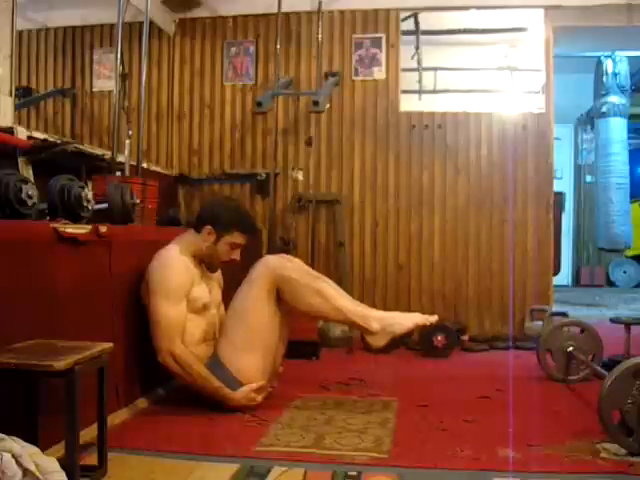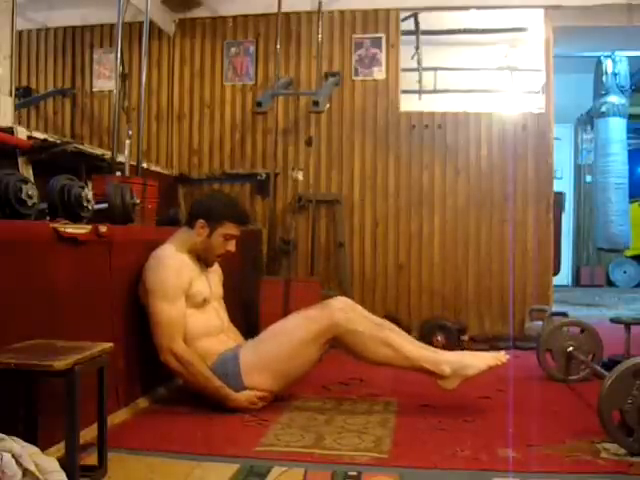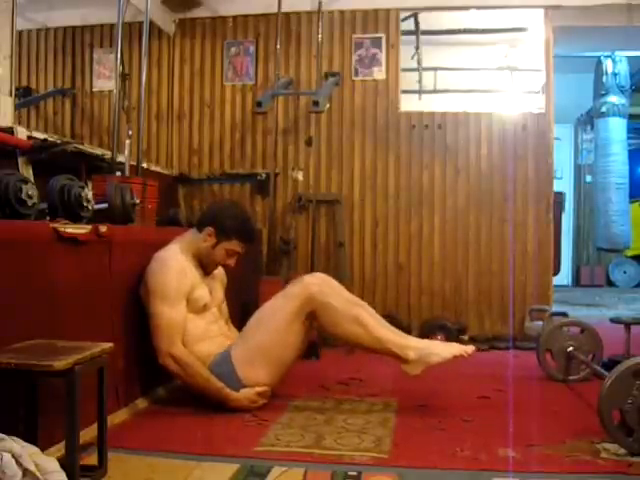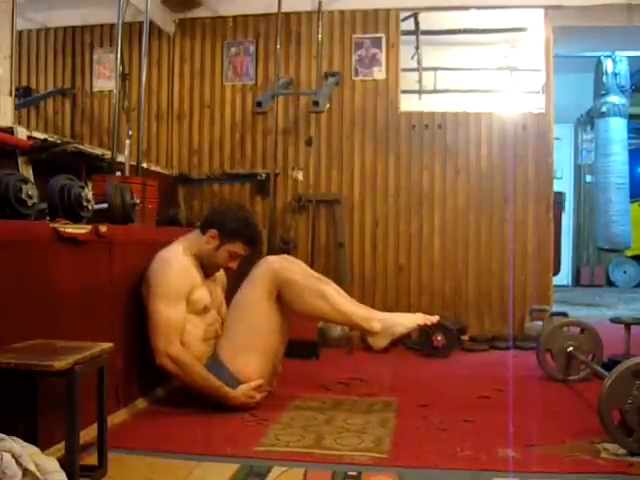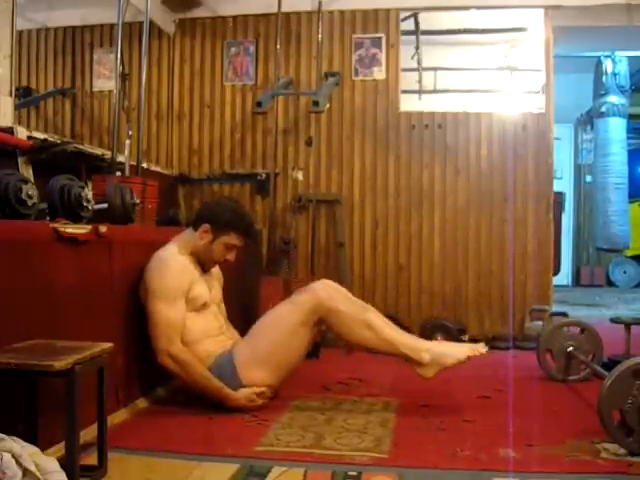
dt=1s
person 1, frame 1
left shoulder: (206, 265)
right shoulder: (171, 266)
right elbow: (168, 351)
left wrist: (267, 365)
right wrist: (227, 396)
left hip: (231, 369)
right hip: (224, 379)
left knee: (282, 272)
right knee: (273, 267)
left ankle: (372, 322)
right ankle: (374, 323)
person 1, frame 2
left shoulder: (207, 265)
right shoulder: (167, 265)
right elbow: (171, 351)
left wrist: (258, 358)
right wrist: (228, 397)
left hip: (236, 362)
right hip: (226, 375)
left knee: (338, 309)
right knee: (335, 316)
left ankle: (440, 362)
right ankle: (443, 365)
person 1, frame 3
left shoulder: (211, 268)
right shoulder: (169, 267)
right elbow: (169, 354)
left wrist: (257, 356)
right wrist: (229, 396)
left hip: (233, 364)
right hip: (224, 376)
left knee: (318, 285)
right knee: (311, 288)
left ankle: (407, 349)
right ankle: (410, 351)
person 1, frame 4
left shoulder: (211, 268)
right shoulder: (172, 266)
right elbow: (166, 353)
left wrist: (264, 363)
right wrist: (227, 395)
left hip: (228, 369)
right hip: (220, 378)
left knee: (284, 268)
right knee: (273, 268)
left ankle: (373, 323)
right ankle: (375, 324)
person 1, frame 5
left shoulder: (207, 267)
right shoulder: (168, 267)
right elbow: (168, 352)
left wrist: (259, 356)
right wrist: (228, 396)
left hip: (234, 364)
right hip: (225, 376)
left knee: (324, 293)
right knee: (320, 296)
left ankle: (420, 351)
right ankle: (423, 354)
